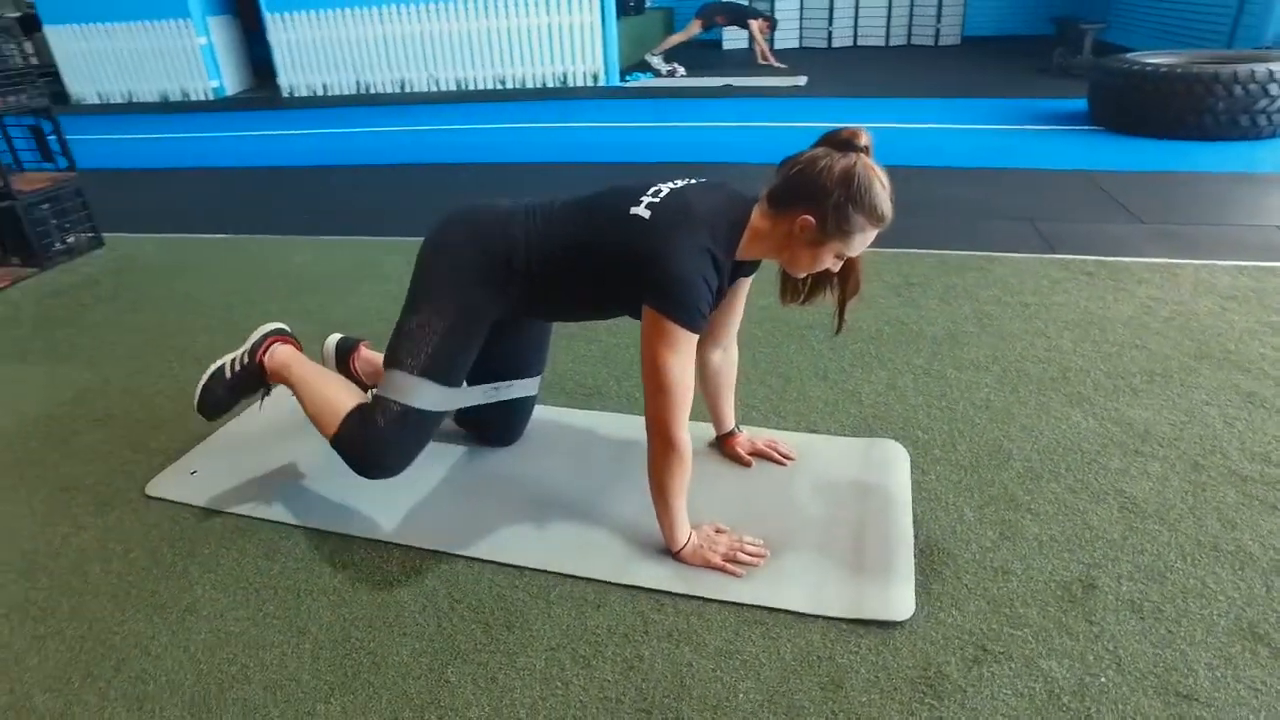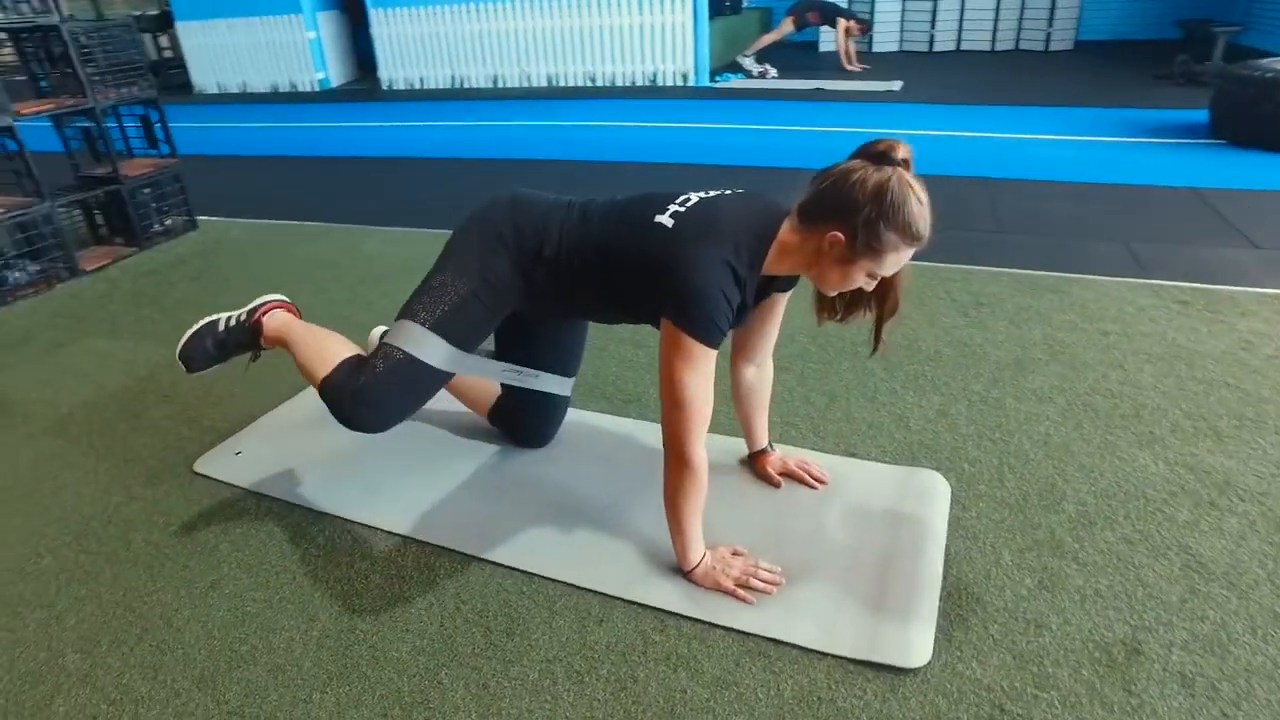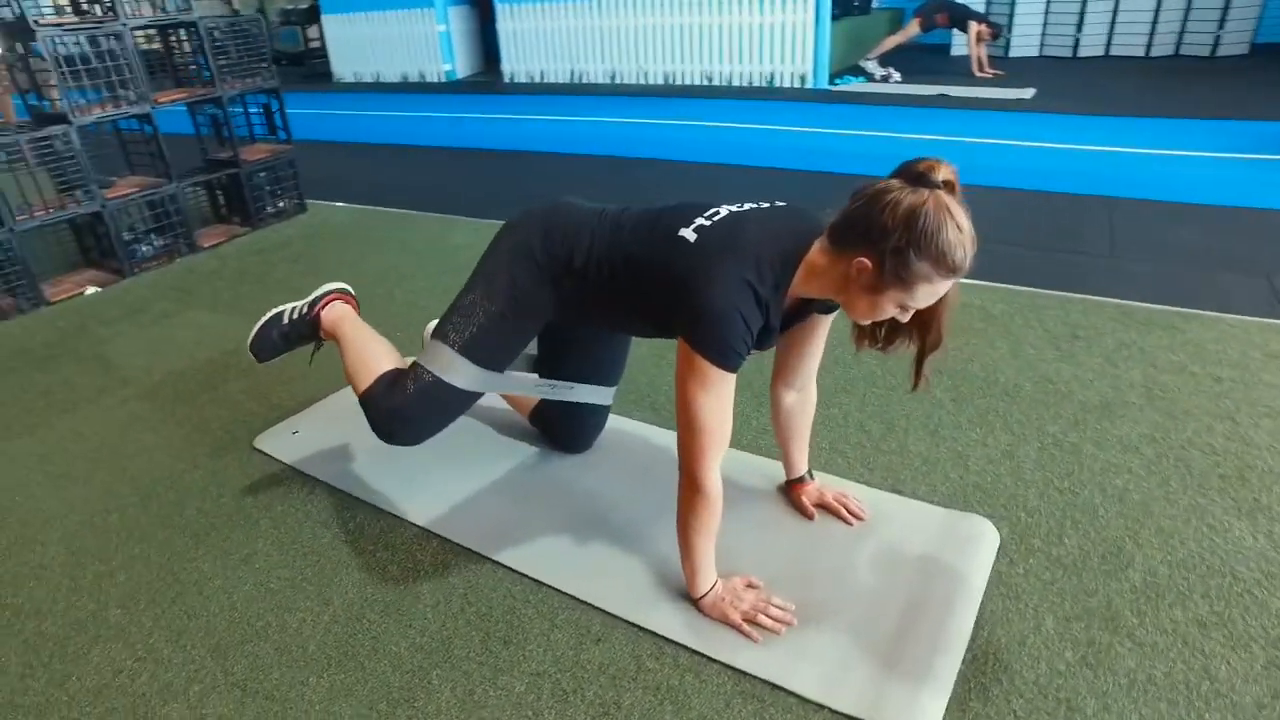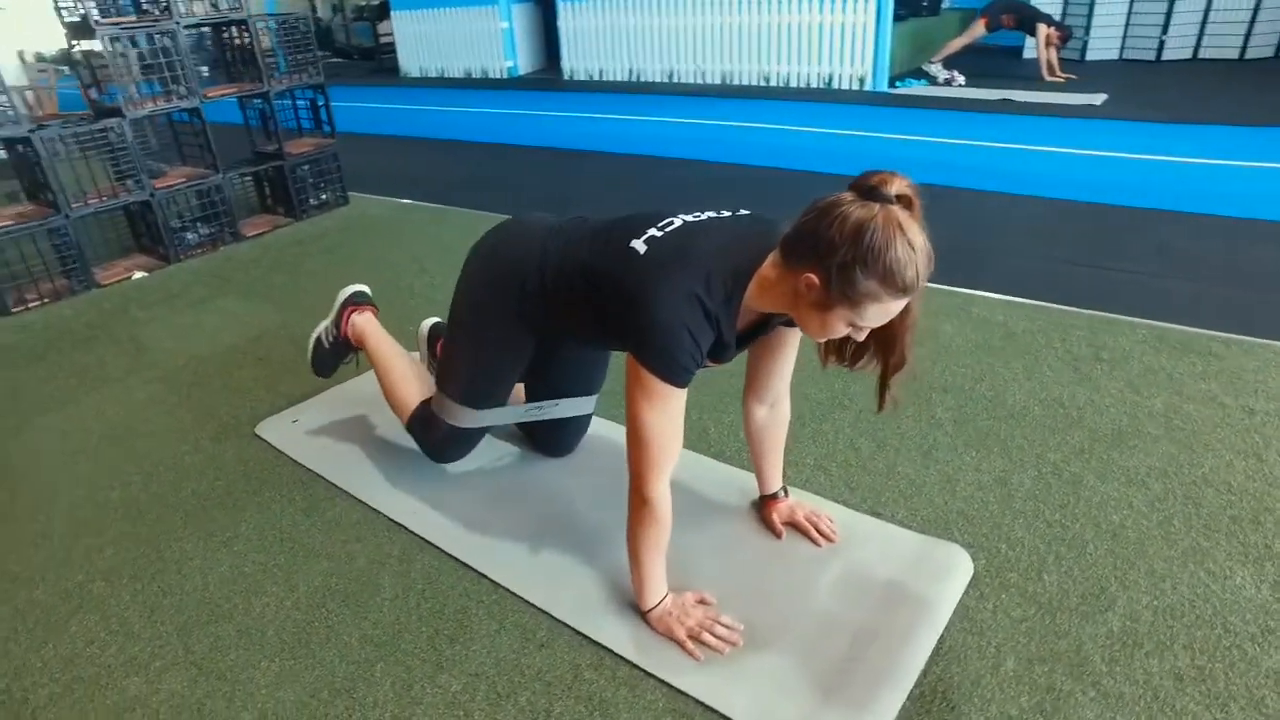
dt=0.4s
person 1, frame 1
left shoulder: (742, 225)
right shoulder: (687, 257)
left elbow: (718, 346)
right elbow: (667, 428)
left wrist: (729, 432)
right wrist: (681, 539)
left hip: (517, 275)
right hip: (475, 264)
left knee: (500, 429)
right knee: (381, 448)
left ankle: (356, 359)
right ankle: (276, 357)
person 1, frame 2
left shoulder: (778, 241)
right shoulder: (711, 270)
left elbow: (753, 361)
right elbow: (684, 444)
left wrist: (761, 449)
right wrist: (693, 559)
left hip: (551, 271)
right hip: (507, 253)
left knee: (531, 429)
right knee: (370, 401)
left ankle: (410, 350)
right ankle: (273, 323)
person 1, frame 3
left shoulder: (820, 262)
right shoulder: (729, 292)
left elbow: (794, 385)
right elbow: (700, 467)
left wrist: (798, 477)
right wrist: (704, 588)
left hip: (596, 279)
right hip: (543, 262)
left knee: (571, 435)
right knee: (404, 415)
left ankle: (469, 357)
right ankle: (333, 314)
person 1, frame 4
left shoulder: (787, 268)
right shoulder: (678, 307)
left elbow: (767, 400)
right elbow: (650, 482)
left wrist: (773, 494)
right wrist: (654, 602)
left hip: (572, 285)
right hip: (511, 278)
left knee: (554, 441)
right knee: (445, 438)
left ankle: (448, 345)
right ankle: (358, 321)
